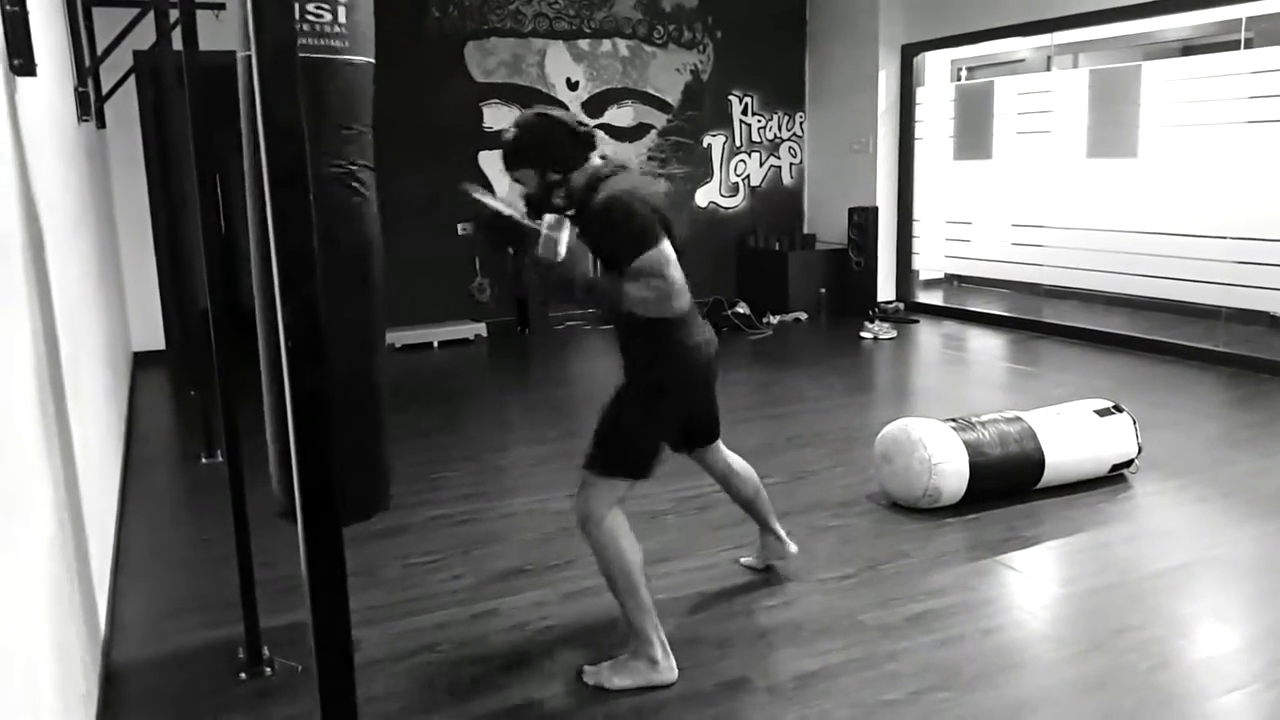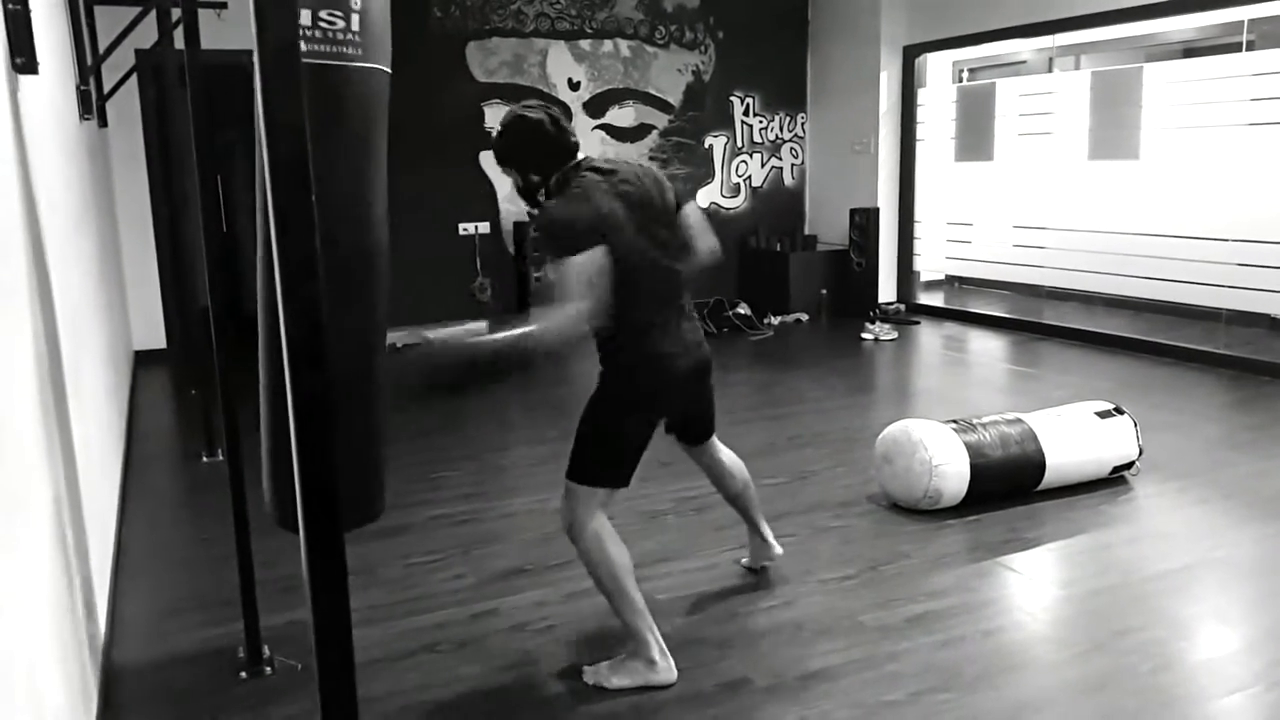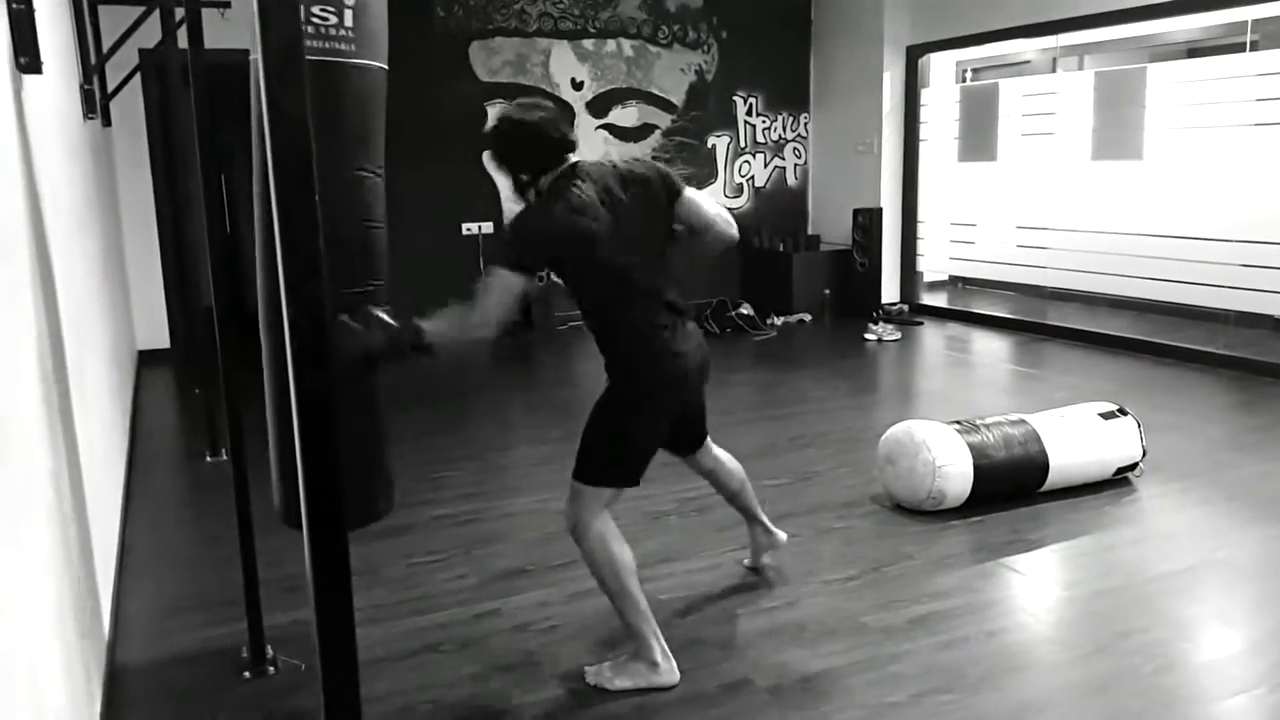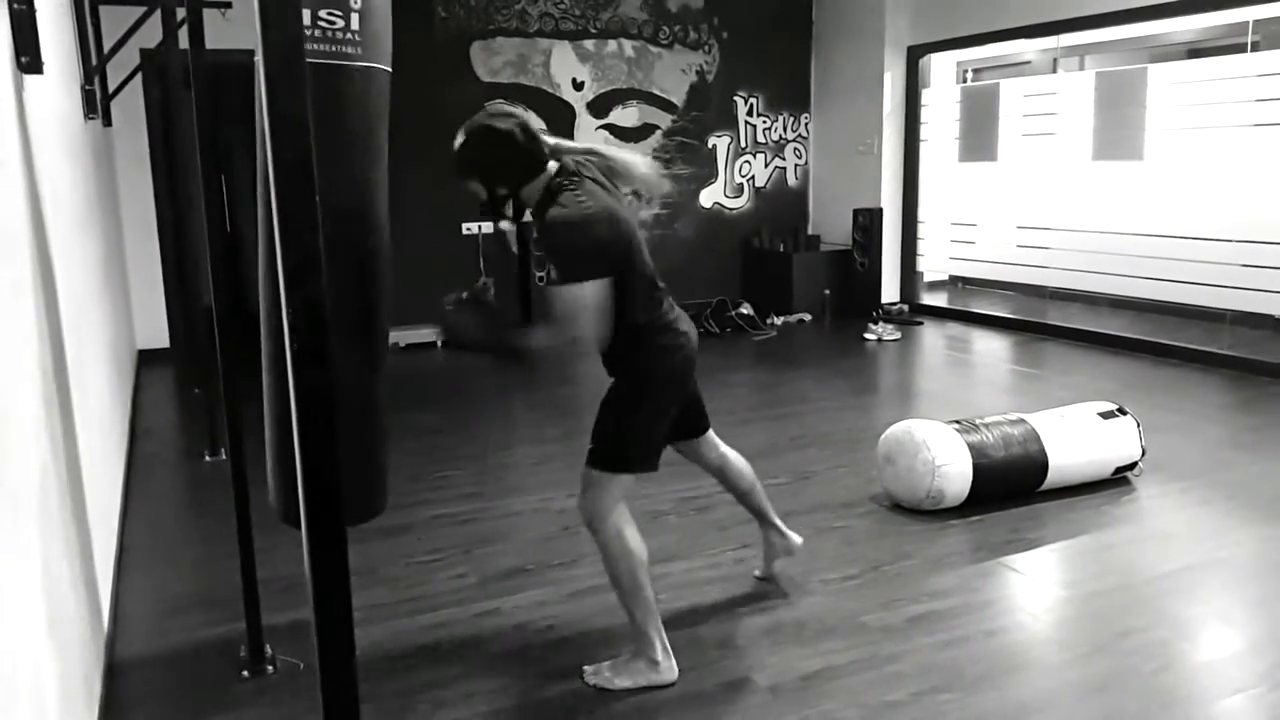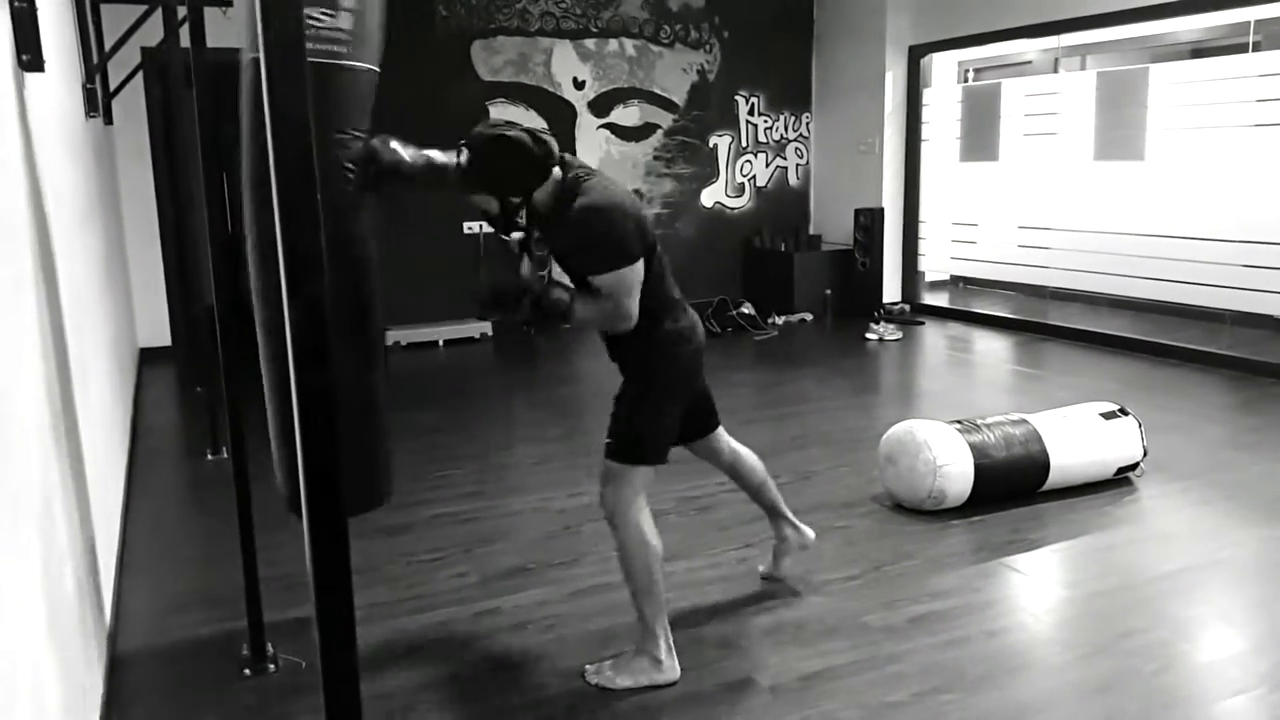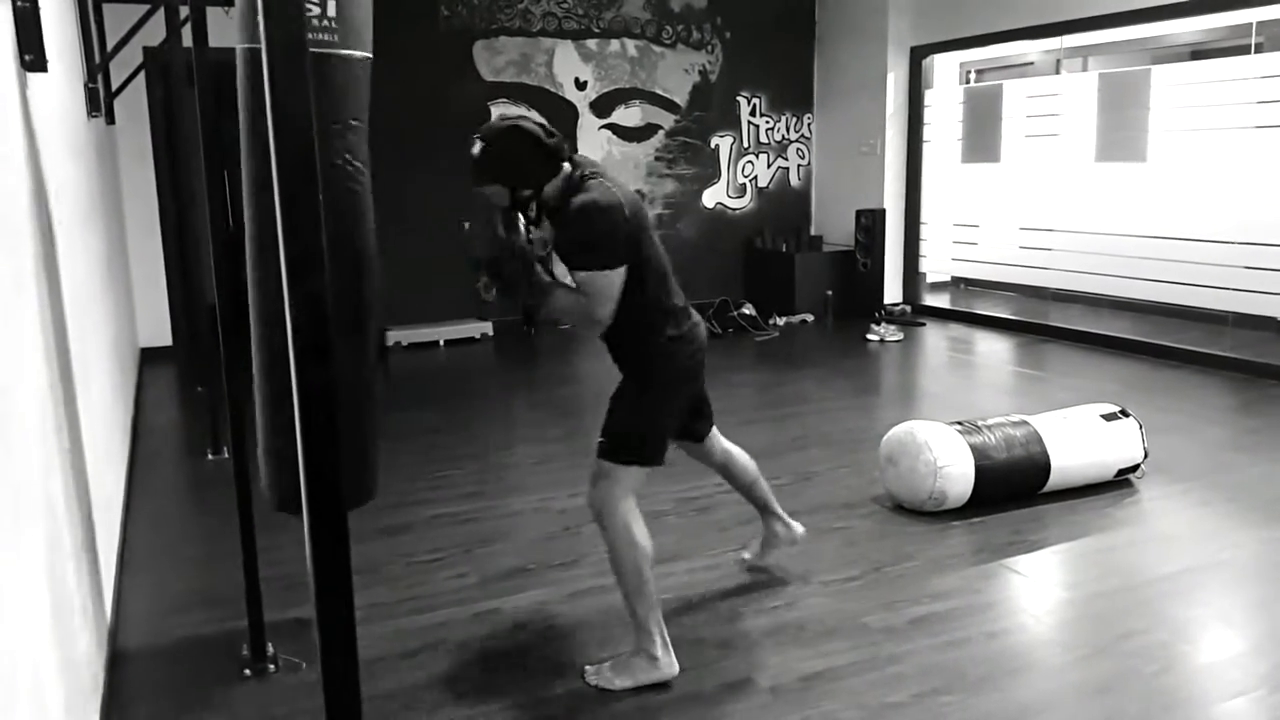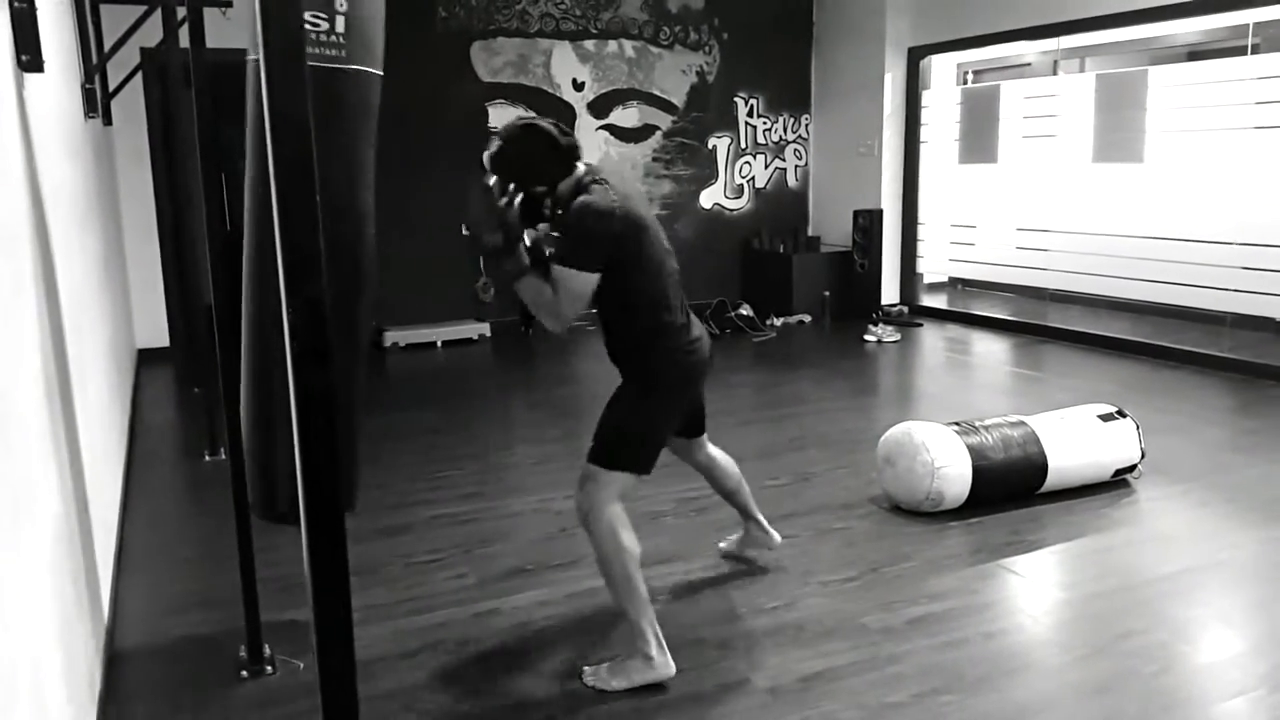
dt=0.1s
person 1, frame 1
left shoulder: (614, 201)
right shoulder: (602, 186)
left elbow: (673, 297)
right elbow: (593, 266)
left wrist: (593, 289)
right wrist: (542, 252)
left hip: (661, 367)
right hip: (693, 351)
left knee: (595, 508)
right knee: (711, 453)
left ankle: (652, 656)
right ankle: (774, 541)
person 1, frame 2
left shoulder: (565, 214)
right shoulder: (640, 177)
left elbow: (579, 314)
right elbow: (705, 252)
left hip: (638, 373)
right hip: (688, 351)
left knee: (581, 512)
right knee: (706, 447)
left ankle: (650, 656)
right ankle: (761, 540)
person 1, frame 3
left shoulder: (540, 221)
right shoulder: (642, 174)
left elbow: (483, 319)
right elbow: (723, 232)
left hip: (646, 373)
right hip: (686, 349)
left knee: (586, 516)
right knee: (697, 449)
left ankle: (651, 658)
right ankle: (761, 531)
person 1, frame 4
left shoulder: (566, 223)
right shoulder: (576, 169)
left elbow: (588, 334)
right elbow: (649, 179)
left wrist: (512, 338)
left hip: (648, 361)
right hip: (671, 342)
left knee: (601, 506)
right knee: (701, 446)
left ankle: (654, 655)
right ankle: (777, 534)
person 1, frame 5
left shoulder: (598, 212)
right shoulder: (556, 176)
left elbow: (623, 314)
right elbow: (465, 169)
left wrist: (551, 299)
right wrist: (409, 159)
left hip: (660, 352)
right hip: (673, 341)
left knee: (622, 499)
right knee: (711, 443)
left ankle: (657, 655)
right ankle: (788, 528)
person 1, frame 6
left shoulder: (599, 211)
right shoulder: (571, 179)
left elbow: (595, 316)
left wrist: (528, 283)
left hip: (661, 354)
right hip: (673, 345)
left knee: (609, 498)
right knee: (704, 443)
left ankle: (653, 653)
right ankle: (777, 524)
person 1, frame 7
left shoulder: (591, 214)
right shoulder: (598, 195)
left elbow: (557, 315)
left wrist: (509, 252)
right wrist: (528, 247)
left hip: (659, 364)
right hip: (680, 348)
left knee: (596, 501)
right knee: (692, 446)
left ankle: (648, 654)
right ankle: (757, 528)
